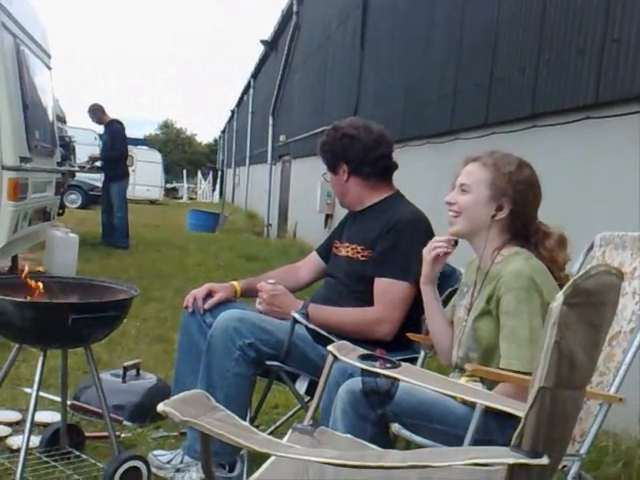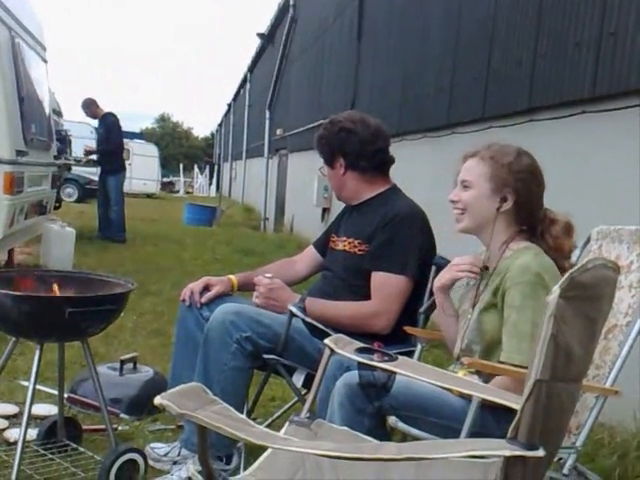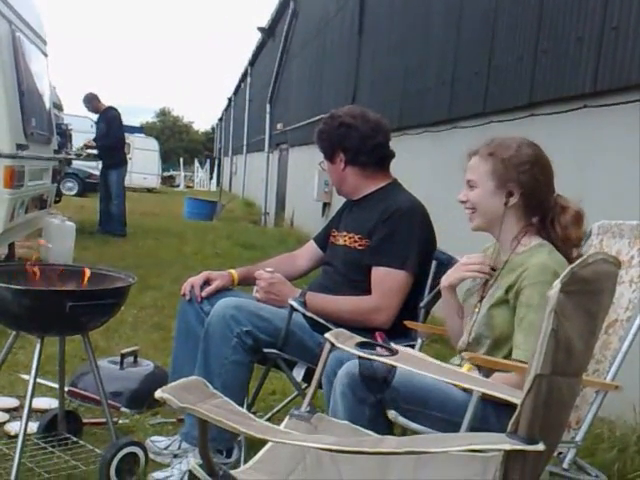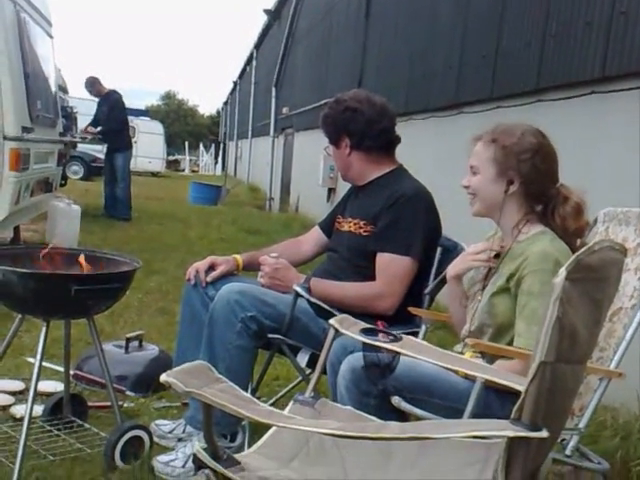
dt=0.4s
person 1, frame 1
left shoulder: (404, 223)
right shoulder: (356, 219)
left elbow: (384, 323)
right elbow: (303, 270)
left wrist: (298, 310)
right wrist: (237, 287)
right hip: (317, 329)
left knee: (234, 328)
right knee: (202, 312)
right ankle: (195, 440)
person 1, frame 2
left shoulder: (401, 218)
right shoulder: (352, 213)
left elbow: (380, 317)
right elbow: (300, 264)
left wrist: (295, 303)
right wrist: (233, 280)
right hip: (313, 322)
left knee: (231, 322)
right knee: (200, 305)
right ankle: (192, 434)
person 1, frame 3
left shoulder: (401, 213)
right shoulder: (353, 208)
left elbow: (381, 312)
right elbow: (301, 258)
left wrist: (296, 298)
right wrist: (233, 275)
right hip: (314, 317)
left knee: (231, 315)
right knee: (201, 299)
left ankle: (211, 448)
right ankle: (192, 424)
person 1, frame 4
left shoulder: (407, 199)
right shoulder: (358, 193)
left elbow: (385, 299)
right elbow: (305, 244)
left wrist: (300, 284)
right wrist: (238, 260)
right hip: (319, 303)
left knee: (236, 300)
right knee: (205, 284)
left ankle: (216, 434)
right ankle: (195, 410)
person 2, frame 1
left shoulder: (517, 274)
right shoulder: (477, 267)
left elbow: (519, 391)
right elbow: (450, 356)
left wrist: (455, 402)
right wrist: (427, 284)
left hip: (505, 421)
right hip: (472, 401)
left knee: (359, 393)
right knee: (349, 374)
person 2, frame 2
left shoulder: (525, 269)
right shoulder: (487, 261)
left elbow: (517, 385)
right elbow: (463, 348)
left wrist: (448, 392)
right wrist: (441, 291)
left hip: (502, 415)
right hip: (470, 393)
left knee: (356, 388)
right knee: (345, 366)
person 2, frame 3
left shoulder: (540, 268)
right shoulder: (493, 254)
left elbow: (524, 381)
left wrist: (448, 384)
right wrist: (448, 289)
left hip: (501, 409)
right hip: (468, 386)
left knee: (357, 376)
right knee: (347, 364)
person 2, frame 4
left shoulder: (541, 255)
right shoulder: (497, 242)
left elbow: (527, 369)
left wrist: (452, 371)
right wrist: (454, 278)
left hip: (505, 396)
right hip: (473, 374)
left knee: (361, 370)
right knee: (346, 349)
person 3, frame 1
left shoulder: (116, 128)
right shoulder: (108, 128)
left elbow: (121, 154)
left wrist: (100, 157)
right wrist: (98, 157)
left hip: (118, 176)
right hip: (109, 175)
left knee: (119, 210)
right knee: (106, 209)
left ankle: (121, 241)
right ankle: (108, 238)
person 3, frame 2
left shoulder: (111, 121)
right shoulder: (102, 122)
left elbow: (116, 146)
left wrist: (95, 150)
right wrist: (94, 151)
left hip: (115, 170)
right hip: (106, 169)
left knee: (115, 203)
right knee: (103, 202)
left ankle: (118, 235)
right ankle: (105, 232)
person 3, frame 3
left shoulder: (113, 116)
right shoulder: (101, 118)
left elbow: (115, 141)
left wrist: (95, 145)
right wrist: (90, 143)
left hip: (117, 164)
right hip: (107, 163)
left knee: (116, 197)
right knee: (104, 196)
left ankle: (118, 228)
right ankle: (105, 226)
person 3, frame 4
left shoulder: (115, 99)
right shoulder: (102, 102)
left elbow: (117, 124)
right elbow: (96, 120)
left wrist: (98, 132)
right wrist: (87, 128)
left hip: (122, 147)
right hip: (111, 146)
left knee: (122, 181)
right knee: (109, 180)
left ankle: (123, 213)
right ankle: (110, 210)
